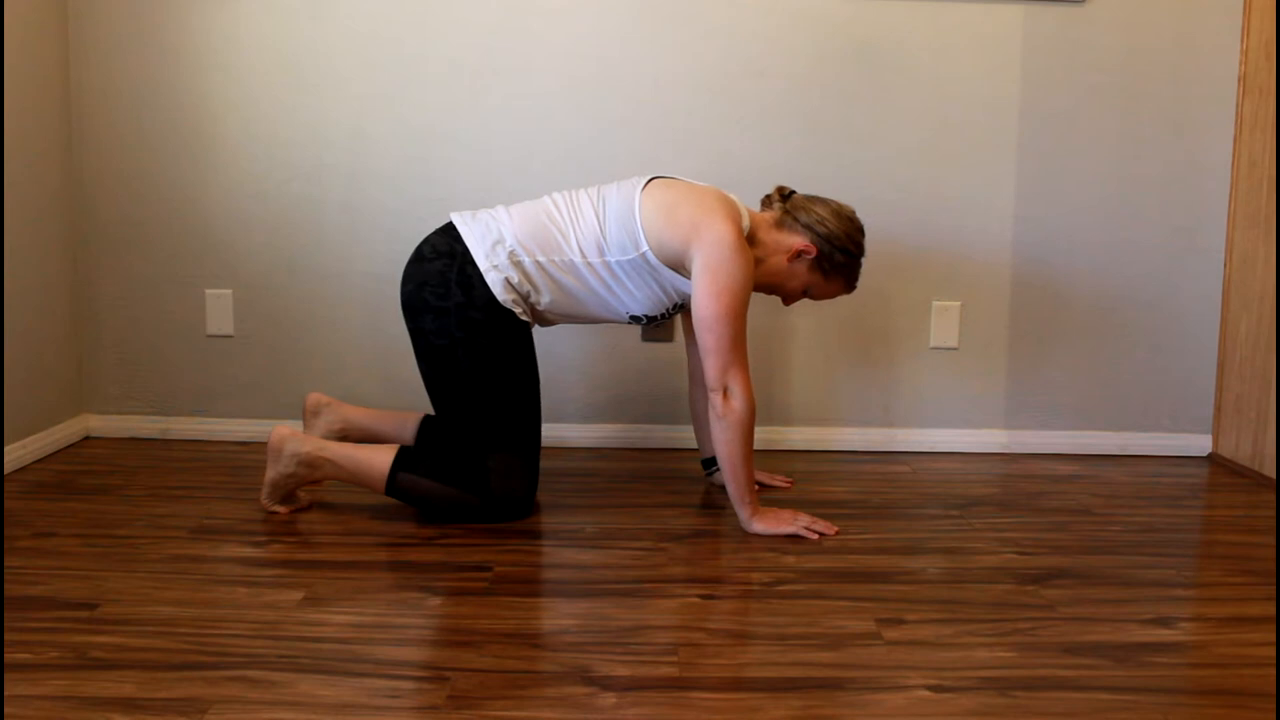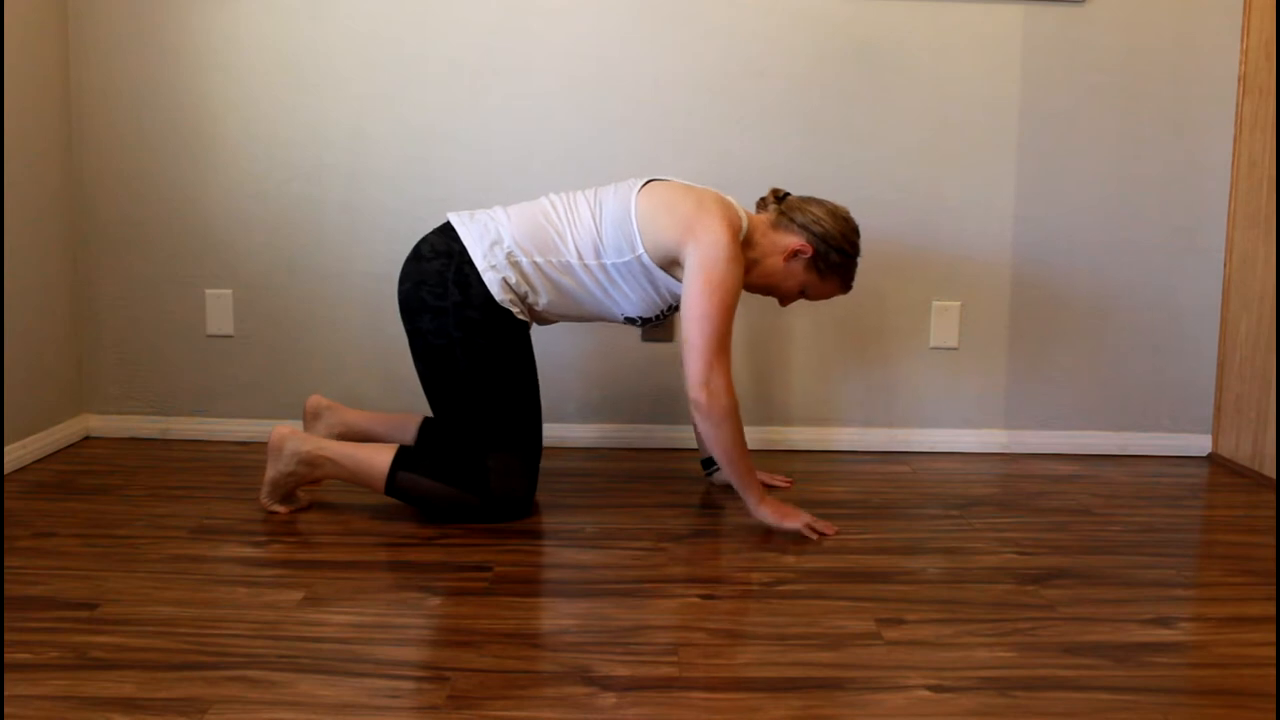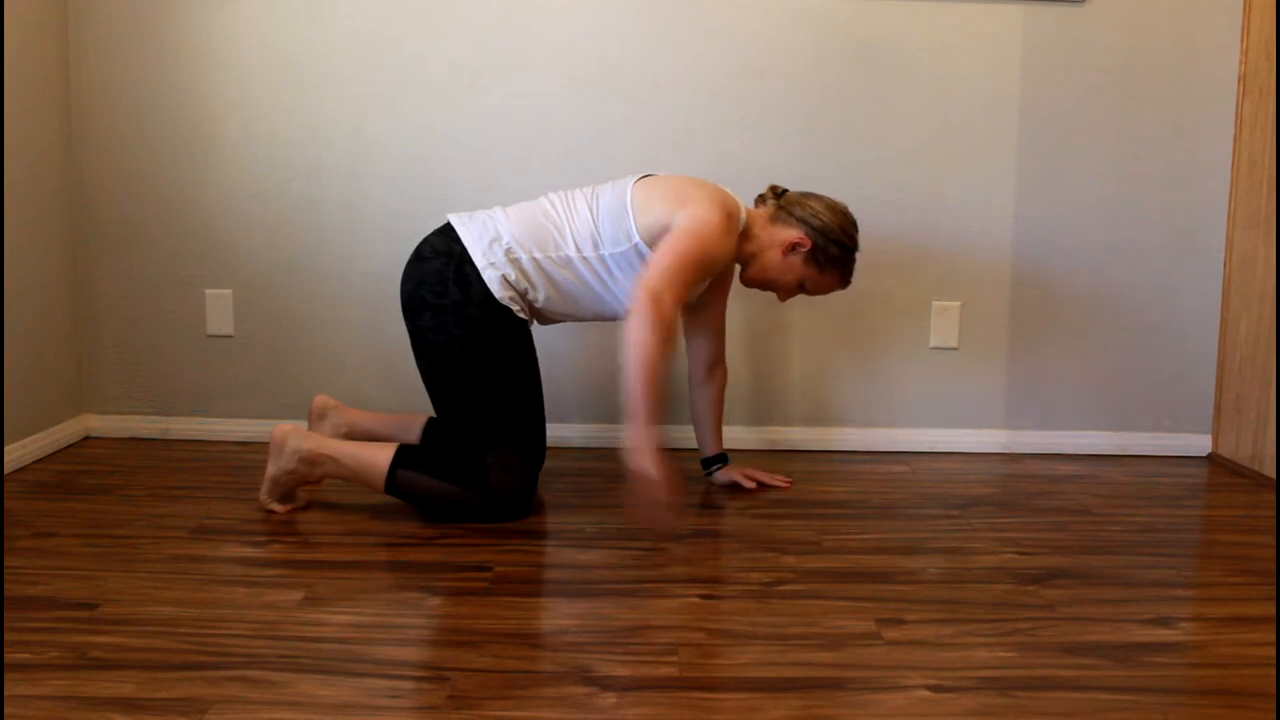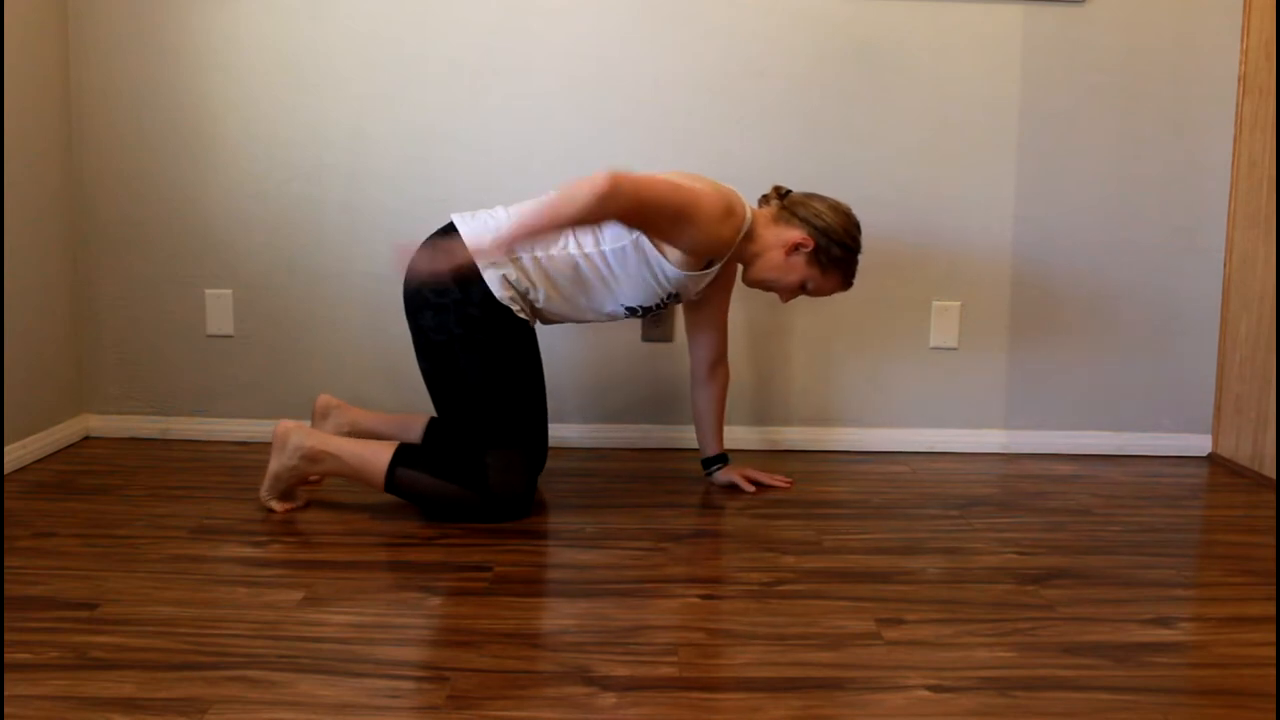
dt=0.2s
person 1, frame 1
left shoulder: (715, 240)
right shoulder: (724, 243)
left elbow: (704, 369)
right elbow: (725, 388)
left wrist: (719, 464)
right wrist: (749, 510)
left hip: (479, 283)
right hip: (460, 286)
left knee: (506, 451)
right knee: (502, 492)
left ankle: (339, 420)
right ankle: (309, 453)
person 1, frame 2
left shoulder: (713, 239)
right shoulder: (717, 243)
left elbow: (705, 368)
right elbow: (706, 388)
left wrist: (721, 464)
right wrist: (756, 501)
left hip: (473, 281)
right hip: (456, 285)
left knee: (508, 451)
right knee: (503, 492)
left ankle: (339, 423)
right ankle: (310, 453)
person 1, frame 3
left shoulder: (713, 245)
right shoulder: (712, 224)
left elbow: (706, 360)
right elbow: (647, 309)
left wrist: (717, 460)
right wrist: (642, 440)
left hip: (478, 283)
right hip: (459, 283)
left knee: (515, 452)
right knee: (504, 491)
left ankle: (345, 422)
right ankle: (310, 453)
person 1, frame 4
left shoulder: (721, 254)
right shoulder: (716, 221)
left elbow: (709, 363)
right elbow: (605, 190)
left wrist: (716, 461)
right wrist: (488, 248)
left hip: (488, 288)
right hip: (465, 285)
left knee: (520, 456)
right knee: (503, 492)
left ankle: (348, 422)
right ankle: (314, 451)
